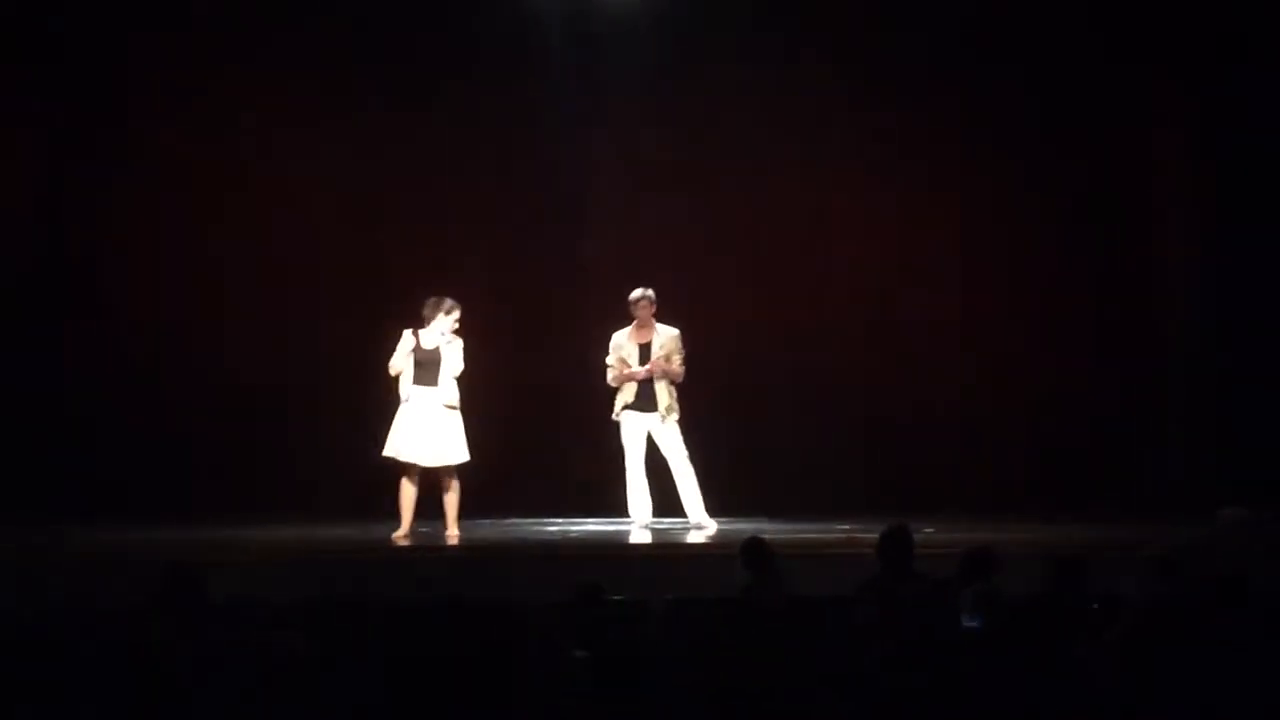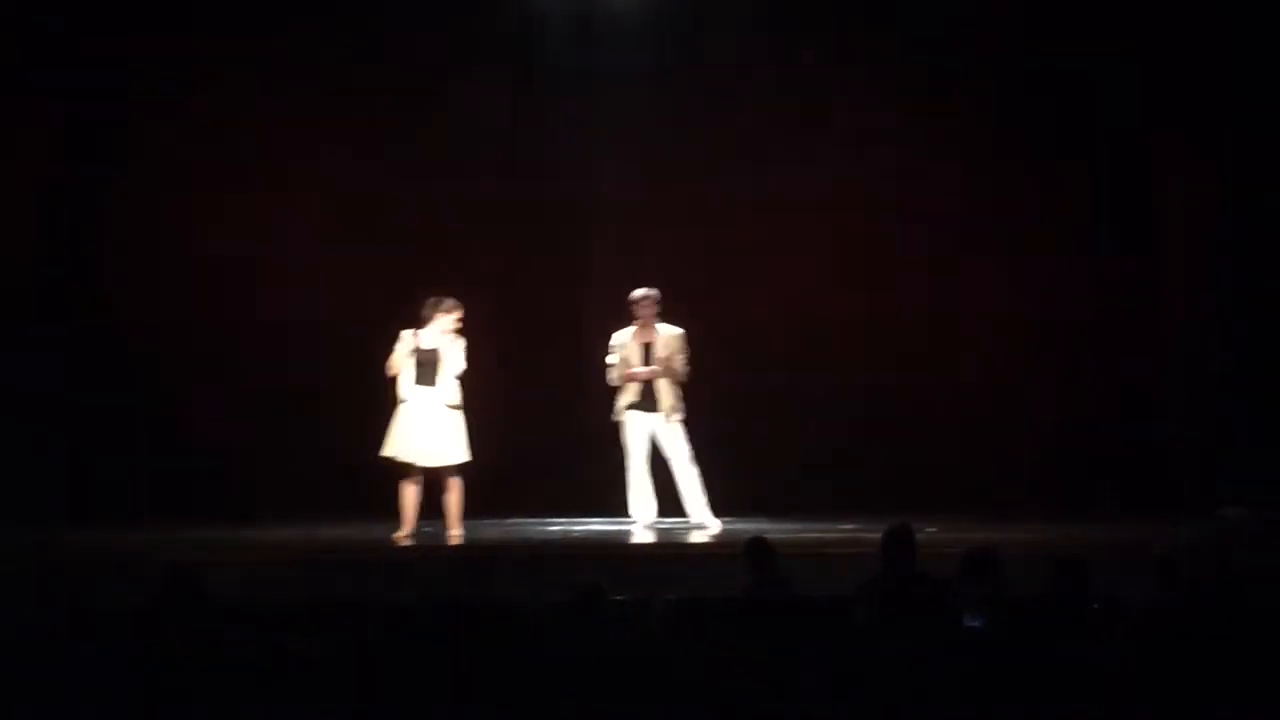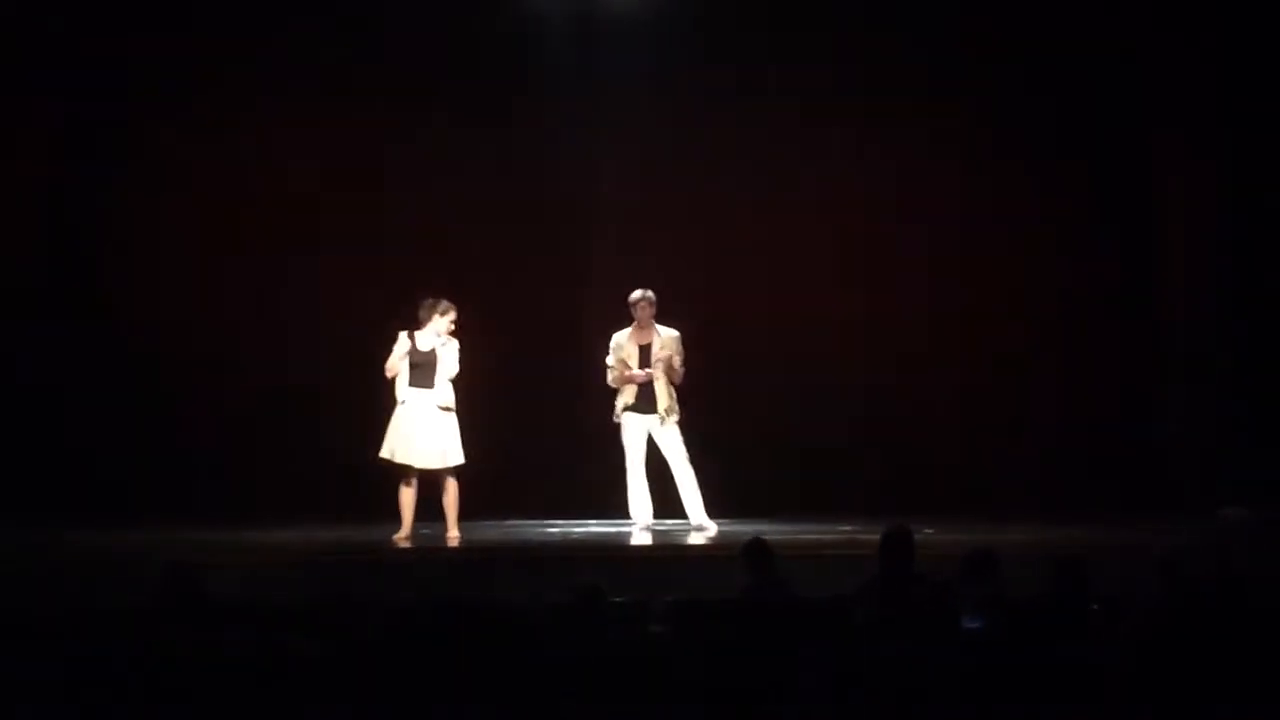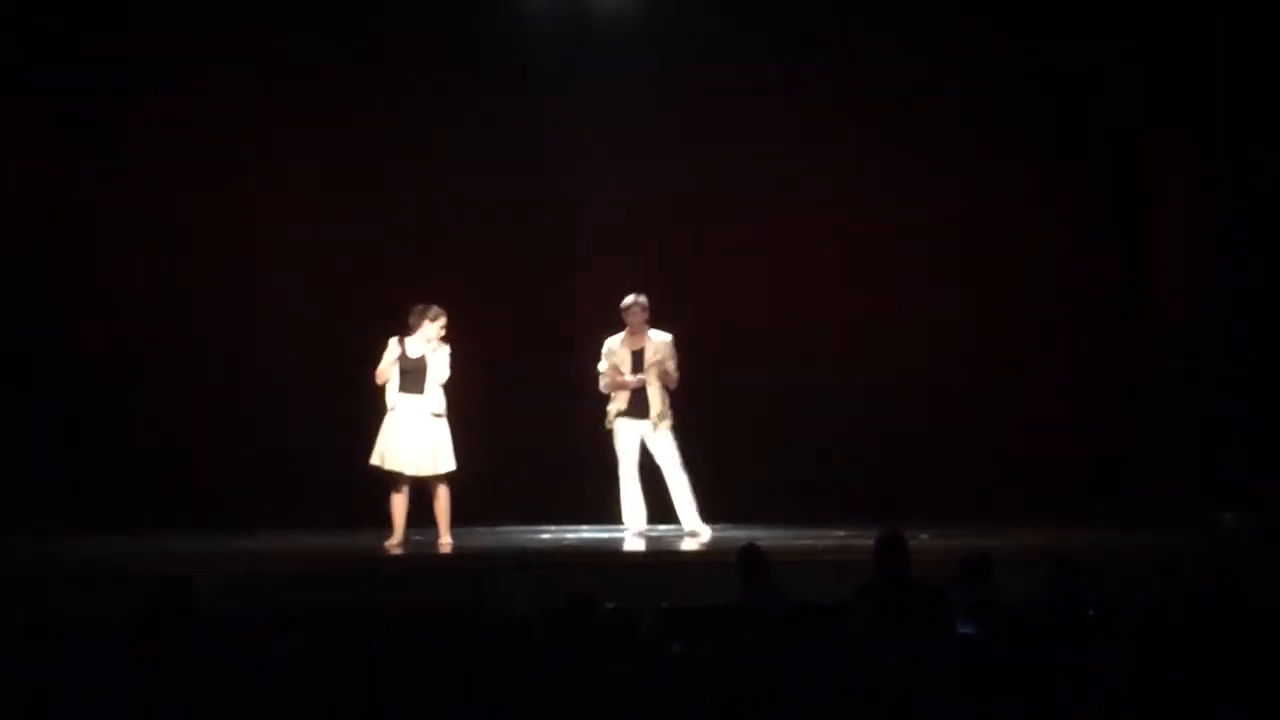
dt=0.1s
person 1, frame 1
left shoulder: (454, 342)
right shoulder: (411, 336)
left elbow: (455, 370)
right elbow: (393, 369)
left wrist: (444, 343)
right wrist: (407, 347)
left hip: (442, 406)
right hip: (415, 405)
left knee: (447, 469)
right knee: (410, 468)
left ankle: (452, 526)
right ankle: (405, 526)
person 1, frame 2
left shoulder: (455, 342)
right shoulder: (411, 337)
left elbow: (456, 370)
right elbow: (392, 370)
left wrist: (445, 344)
right wrist: (406, 348)
left hip: (443, 407)
right hip: (415, 406)
left knee: (449, 470)
right knee: (412, 469)
left ankle: (454, 527)
right ankle: (407, 526)
person 1, frame 3
left shoulder: (449, 344)
right shoulder: (408, 338)
left elbow: (449, 373)
right elbow: (390, 372)
left wrist: (440, 345)
right wrist: (402, 350)
left hip: (438, 409)
right hip: (411, 408)
left knee: (446, 471)
right knee: (408, 471)
left ankle: (452, 528)
right ankle: (406, 528)
person 1, frame 4
left shoulder: (440, 349)
right shoulder: (397, 344)
left elbow: (441, 378)
right elbow: (380, 378)
left wrist: (430, 351)
right wrist: (391, 356)
left hip: (429, 414)
right hip: (401, 414)
left knee: (437, 478)
right knee: (400, 477)
left ankle: (445, 534)
right ankle: (397, 535)
person 2, frame 1
left shoulder: (670, 335)
right shoulder: (619, 338)
left elbow: (679, 375)
right elbow: (612, 378)
left wrist: (665, 369)
right wrist: (631, 373)
left hip: (661, 409)
right hip: (632, 409)
left knee: (680, 460)
right knee: (634, 464)
left ankle: (698, 516)
right ankle: (640, 517)
person 2, frame 2
left shoulder: (673, 334)
right shoulder: (621, 338)
left elbow: (682, 375)
right elbow: (613, 377)
left wrist: (668, 367)
right wrist: (633, 373)
left hip: (664, 410)
right hip: (635, 409)
left knee: (683, 461)
right knee: (636, 463)
left ankle: (701, 516)
right ankle: (644, 517)
person 2, frame 3
left shoulder: (669, 336)
right shoulder: (619, 339)
left elbow: (678, 377)
right elbow: (612, 378)
left wrist: (670, 367)
right wrist: (630, 376)
left hip: (661, 411)
right hip: (632, 410)
left knee: (680, 462)
right knee: (635, 465)
left ankle: (698, 517)
right ankle: (642, 519)
person 2, frame 4
left shoulder: (663, 341)
right shoulder: (612, 345)
left elbow: (673, 381)
right elbow: (604, 384)
left wrist: (663, 370)
right wrist: (623, 381)
left hip: (654, 416)
right hip: (625, 417)
left knee: (673, 468)
right knee: (628, 471)
left ankle: (692, 523)
right ankle: (635, 524)
